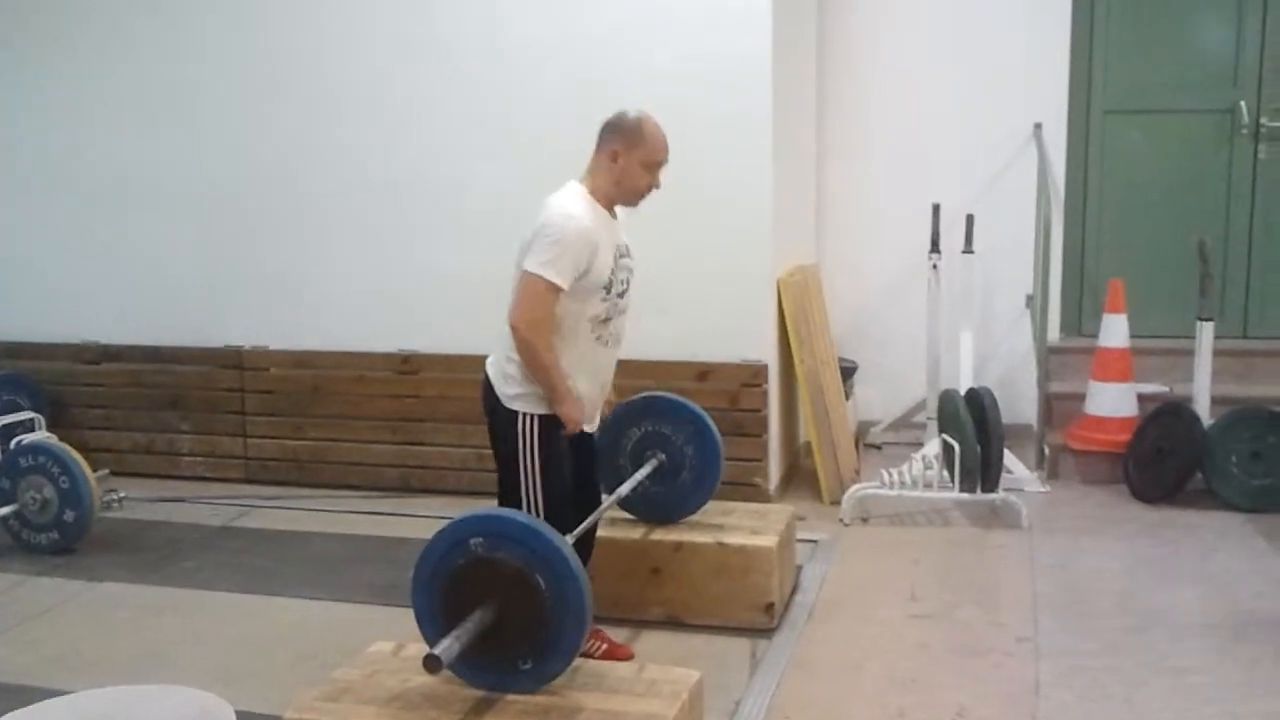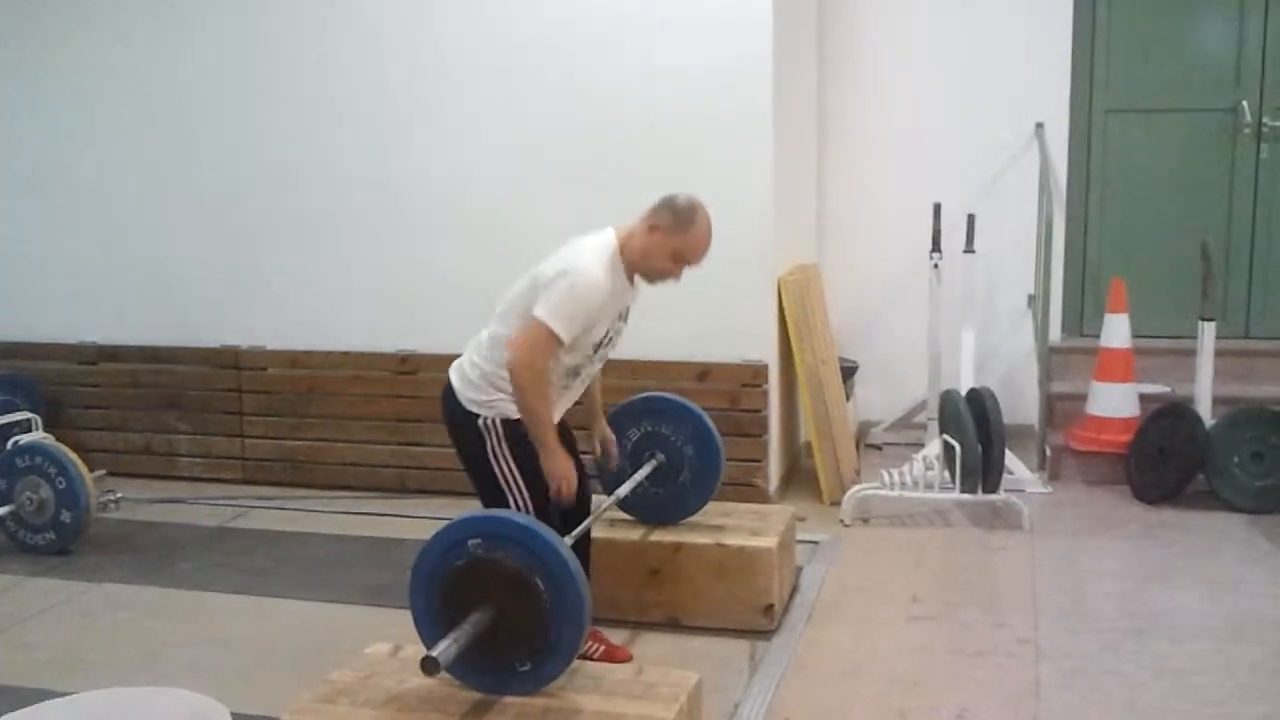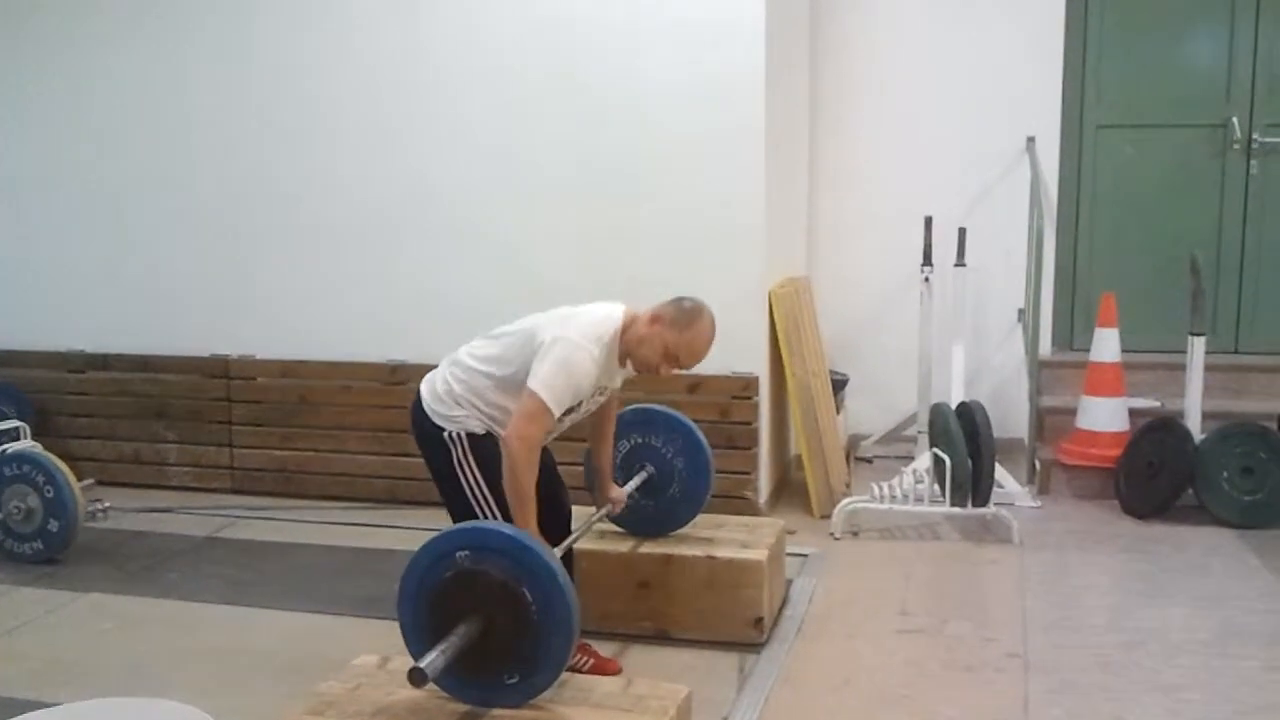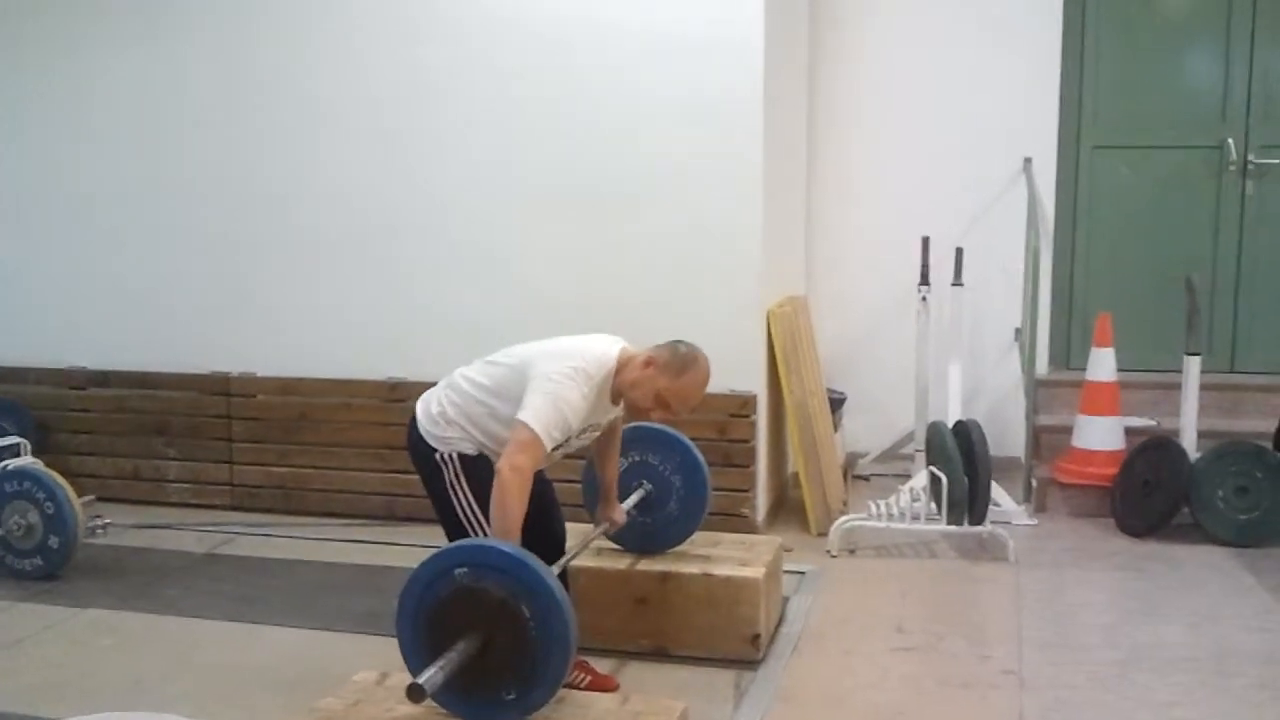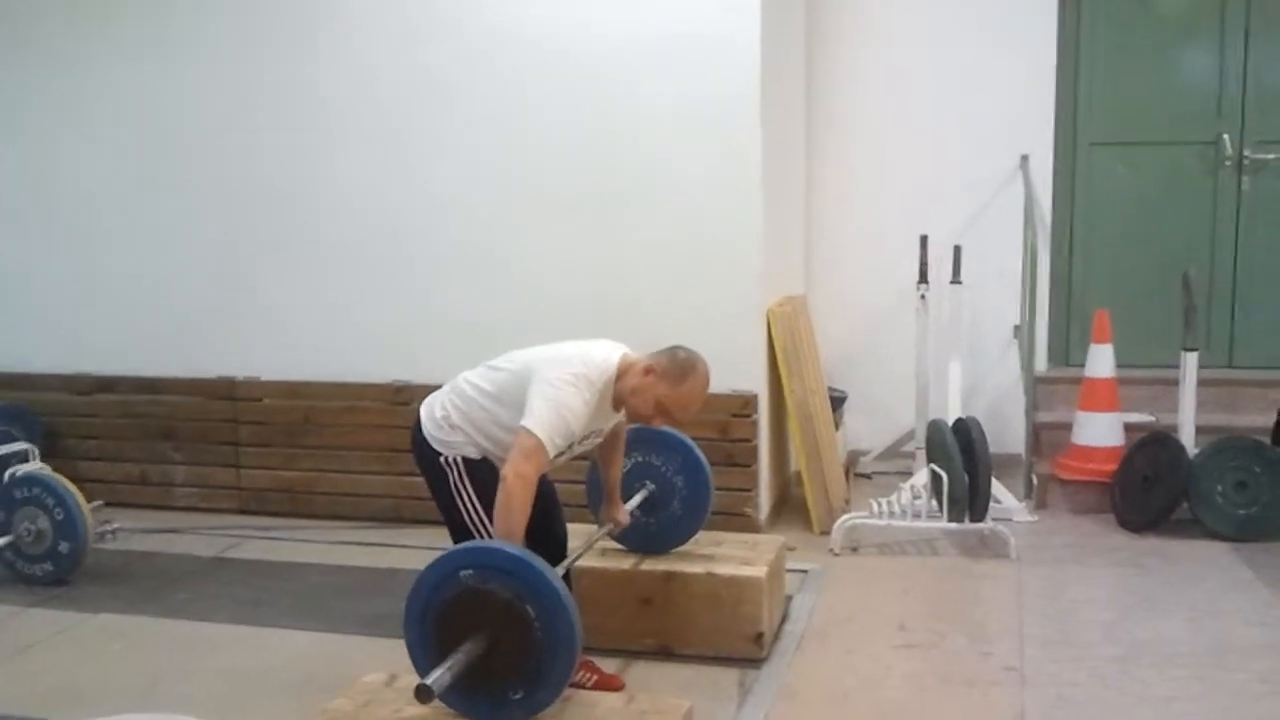
dt=0.4s
person 1, frame 1
left shoulder: (605, 219)
right shoulder: (569, 222)
right elbow: (526, 322)
left wrist: (591, 390)
right wrist: (562, 399)
left hip: (571, 403)
right hip: (529, 404)
left knee: (581, 519)
person 1, frame 2
left shoulder: (621, 272)
right shoulder: (588, 275)
right elbow: (522, 361)
left wrist: (597, 419)
right wrist: (550, 451)
left hip: (530, 406)
right hip: (486, 404)
left knee: (574, 511)
person 1, frame 3
left shoulder: (623, 340)
right shoulder: (581, 346)
left elbow: (602, 405)
right elbow: (519, 439)
left wrist: (604, 480)
right wrist: (527, 537)
left hip: (504, 416)
right hip: (452, 416)
left knee: (555, 520)
person 1, frame 4
left shoulder: (621, 369)
right shoulder: (573, 380)
left elbow: (607, 428)
right elbow: (512, 470)
left wrist: (609, 501)
left hip: (496, 435)
right hip: (446, 436)
left knee: (548, 539)
person 1, frame 5
left shoulder: (625, 375)
right shoulder: (574, 386)
left elbow: (611, 430)
right elbow: (516, 477)
left wrist: (613, 501)
left hip: (498, 439)
right hip: (450, 438)
left knee: (551, 542)
